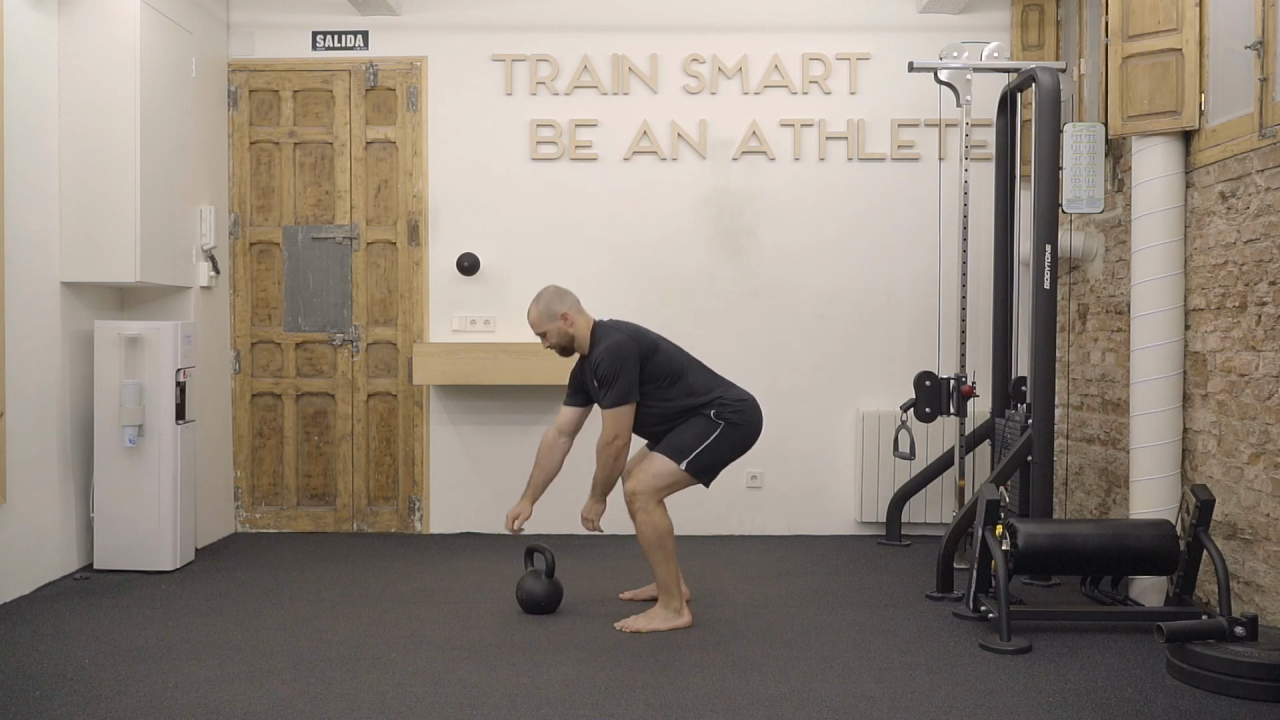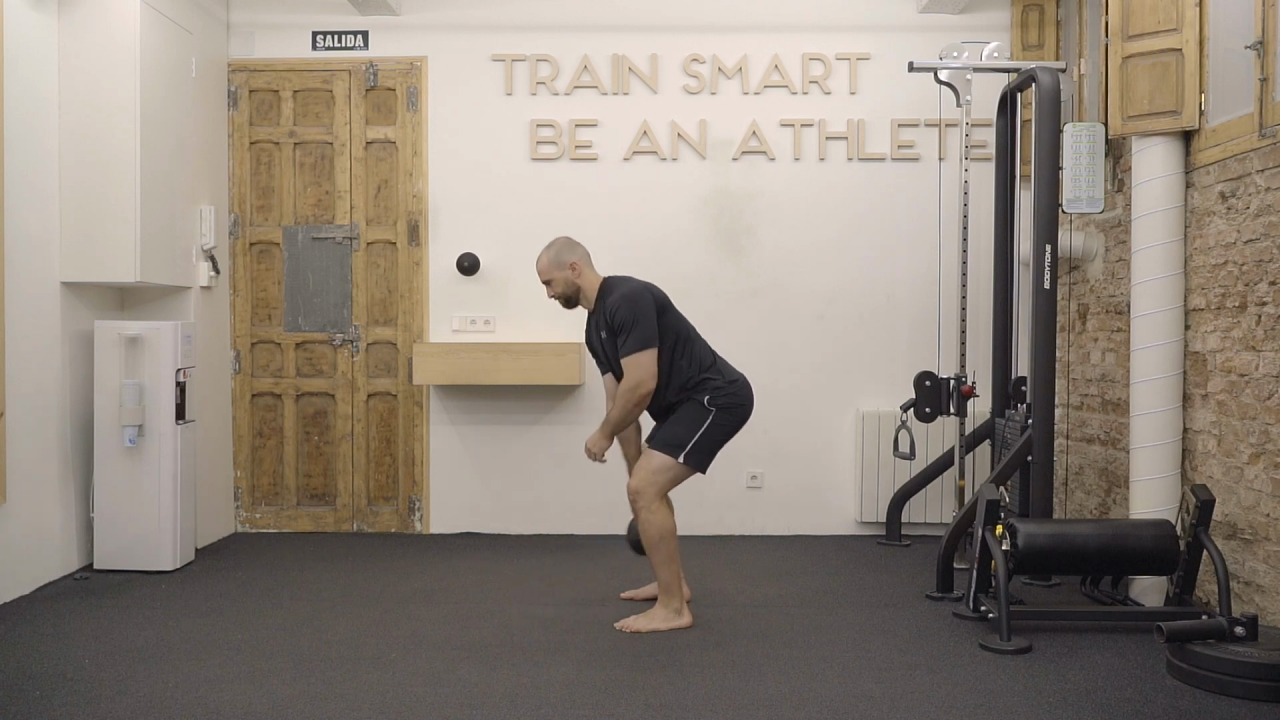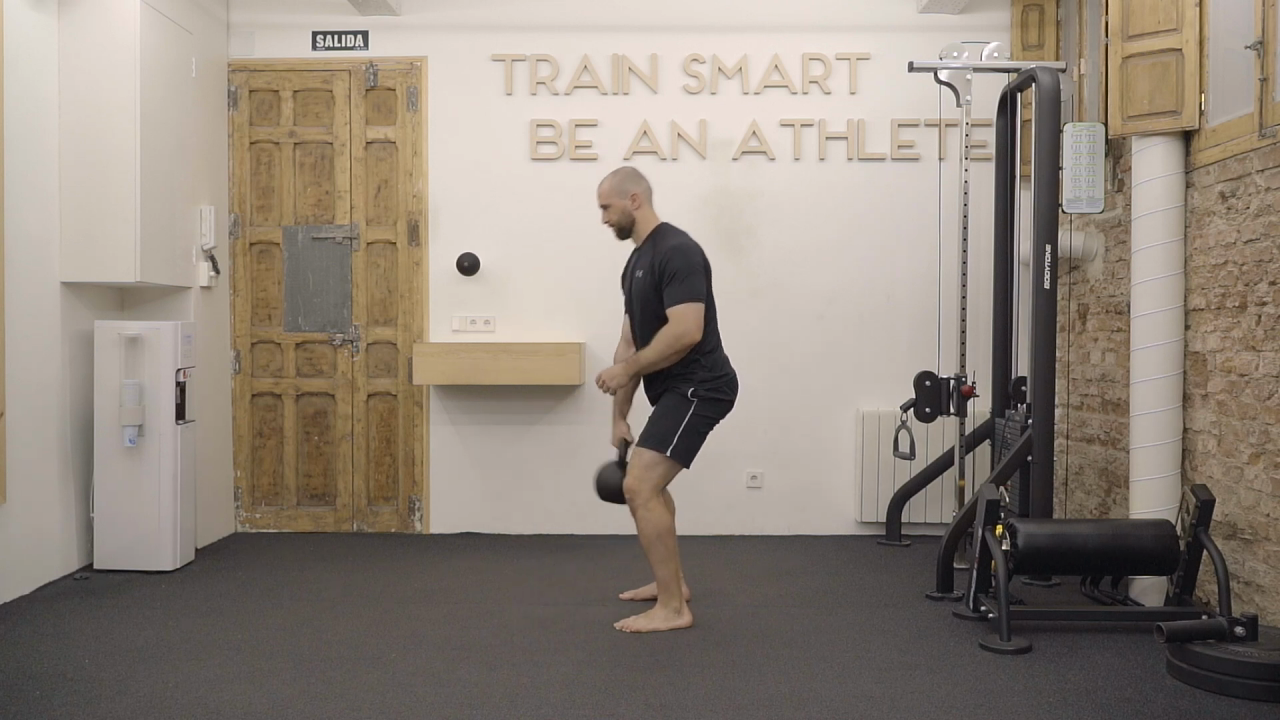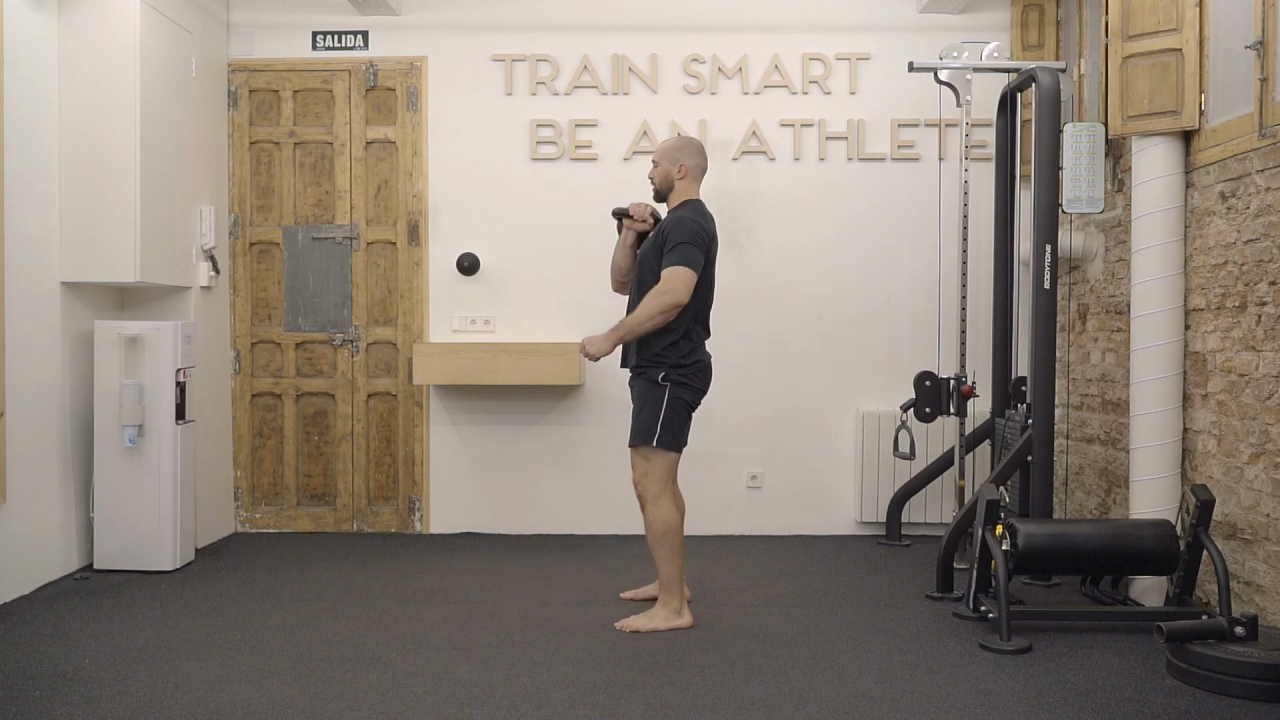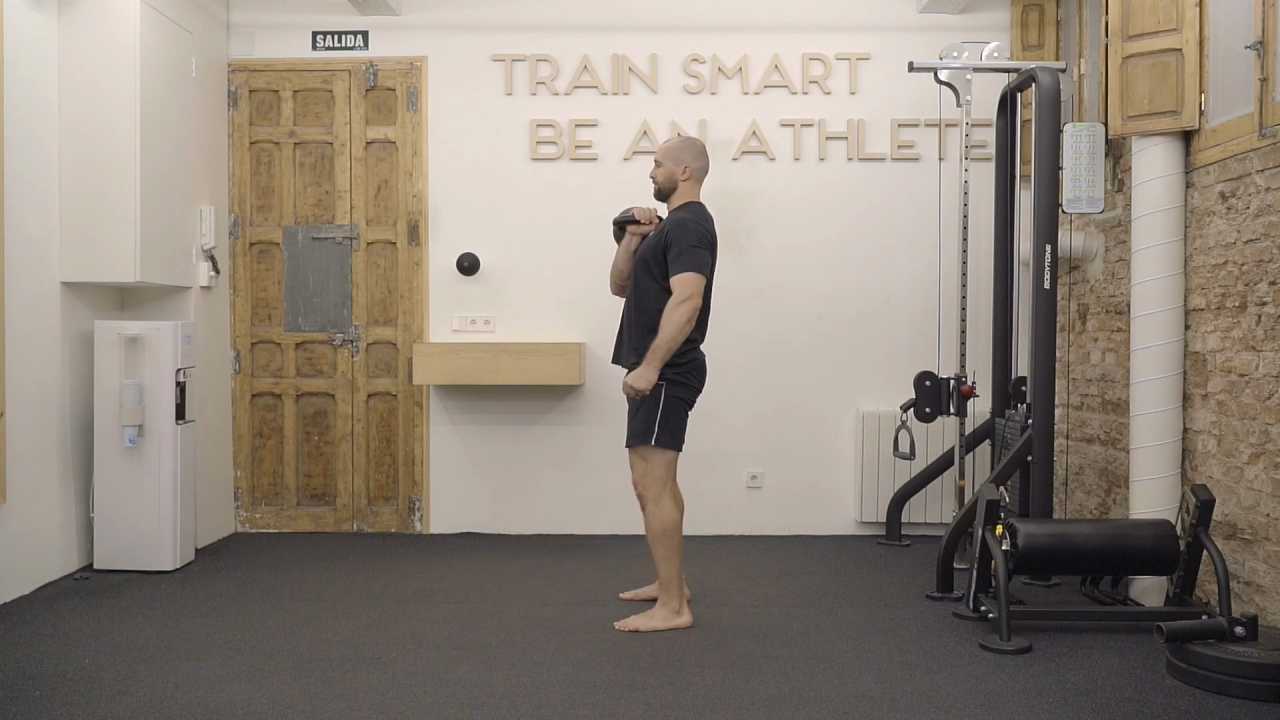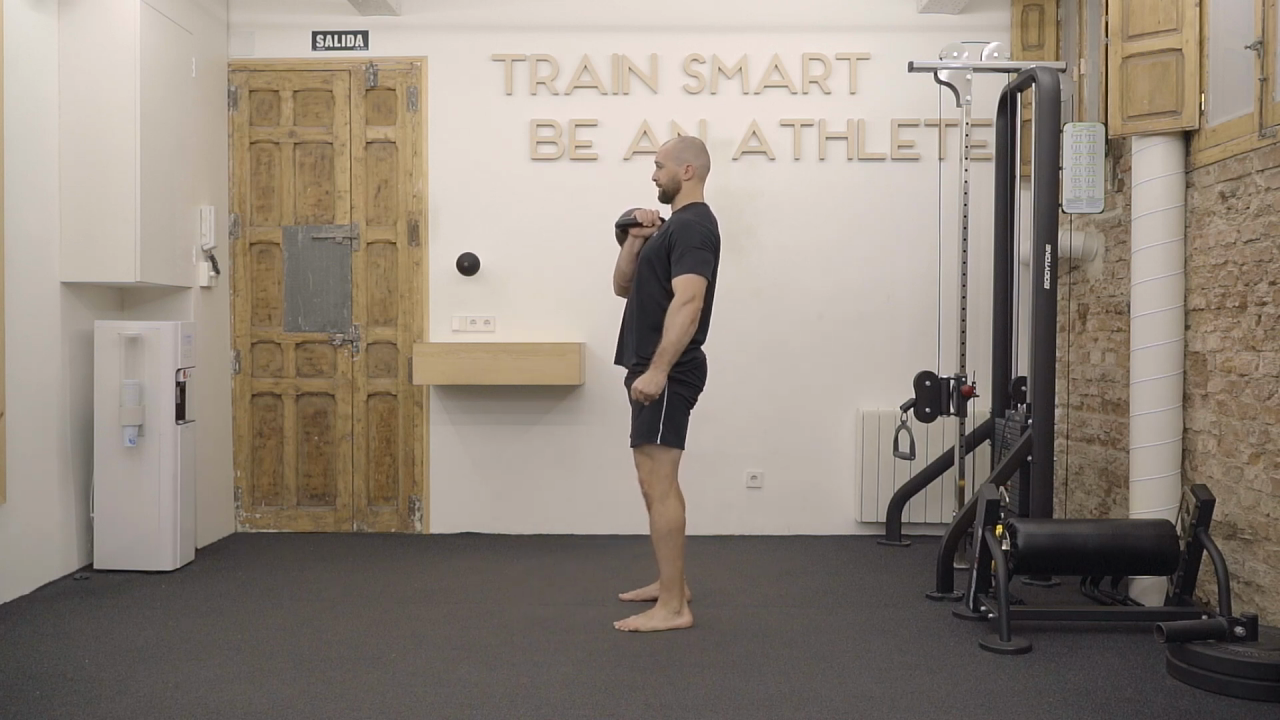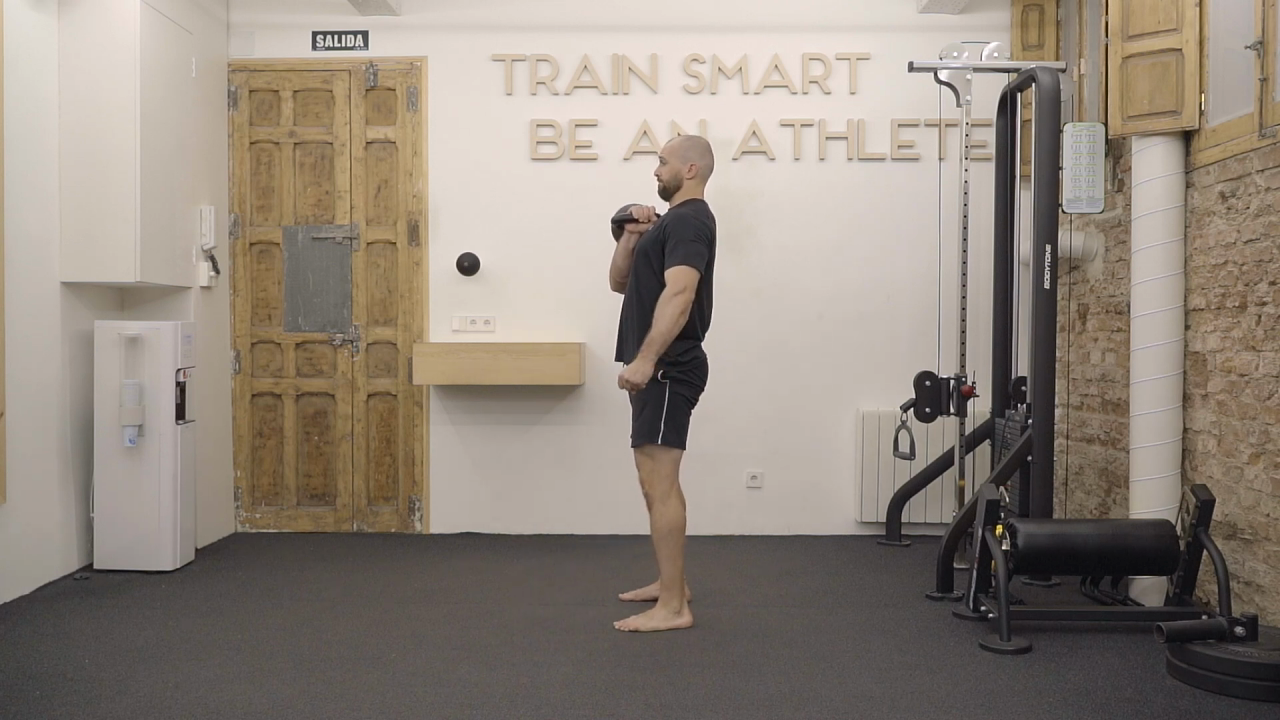
dt=0.7s
person 1, frame 1
left shoulder: (614, 351)
right shoulder: (587, 367)
left elbow: (616, 440)
right elbow: (558, 436)
left wrist: (596, 499)
right wrist: (527, 500)
left hip: (729, 418)
right hip: (715, 417)
left knee: (640, 490)
right knee: (636, 480)
left ankle: (673, 608)
right ankle: (672, 583)
person 1, frame 2
left shoulder: (628, 300)
right shoulder: (596, 325)
left elbow: (640, 386)
right elbow: (618, 398)
left wrist: (602, 436)
right wrist: (637, 465)
left hip: (717, 399)
right hip: (698, 399)
left knee: (644, 488)
right knee: (645, 482)
left ankle: (672, 607)
right ankle: (672, 582)
person 1, frame 3
left shoulder: (676, 253)
right shoulder: (638, 260)
left elbow: (686, 332)
right elbow: (636, 336)
left wrist: (628, 372)
right wrist: (619, 415)
left hip: (698, 388)
right hip: (682, 387)
left knee: (640, 487)
right knee: (648, 485)
left ankle: (672, 607)
right ankle: (672, 582)
person 1, frame 4
left shoulder: (687, 222)
right shoulder: (673, 224)
left elbow: (673, 295)
right elbow: (623, 283)
left wrist: (610, 338)
right wrist: (631, 234)
left hip: (669, 371)
right hip: (664, 368)
left knee: (650, 484)
right knee: (658, 482)
left ankle: (672, 607)
right ankle: (672, 583)
person 1, frame 5
left shoulder: (689, 224)
right shoulder: (670, 225)
left elbow: (687, 300)
right elbow: (621, 286)
left wrist: (650, 366)
right wrist: (633, 238)
left hip: (667, 373)
right hip: (659, 370)
left knee: (650, 484)
right knee: (659, 481)
left ankle: (672, 607)
right ankle: (671, 582)
person 1, frame 6
left shoulder: (693, 226)
right shoulder: (672, 226)
left elbow: (688, 302)
right elbow: (625, 287)
left wrist: (658, 370)
right wrist: (635, 240)
left hip: (666, 373)
right hip: (653, 368)
left knee: (657, 483)
right knee: (659, 481)
left ankle: (672, 606)
right ankle: (672, 583)
person 1, frame 7
left shoulder: (689, 220)
right shoulder: (671, 222)
left elbow: (679, 295)
right elbow: (622, 282)
left wrist: (643, 360)
right wrist: (632, 235)
left hip: (669, 370)
right hip: (660, 368)
left knee: (658, 483)
right knee: (659, 481)
left ankle: (673, 607)
right ankle: (672, 582)
